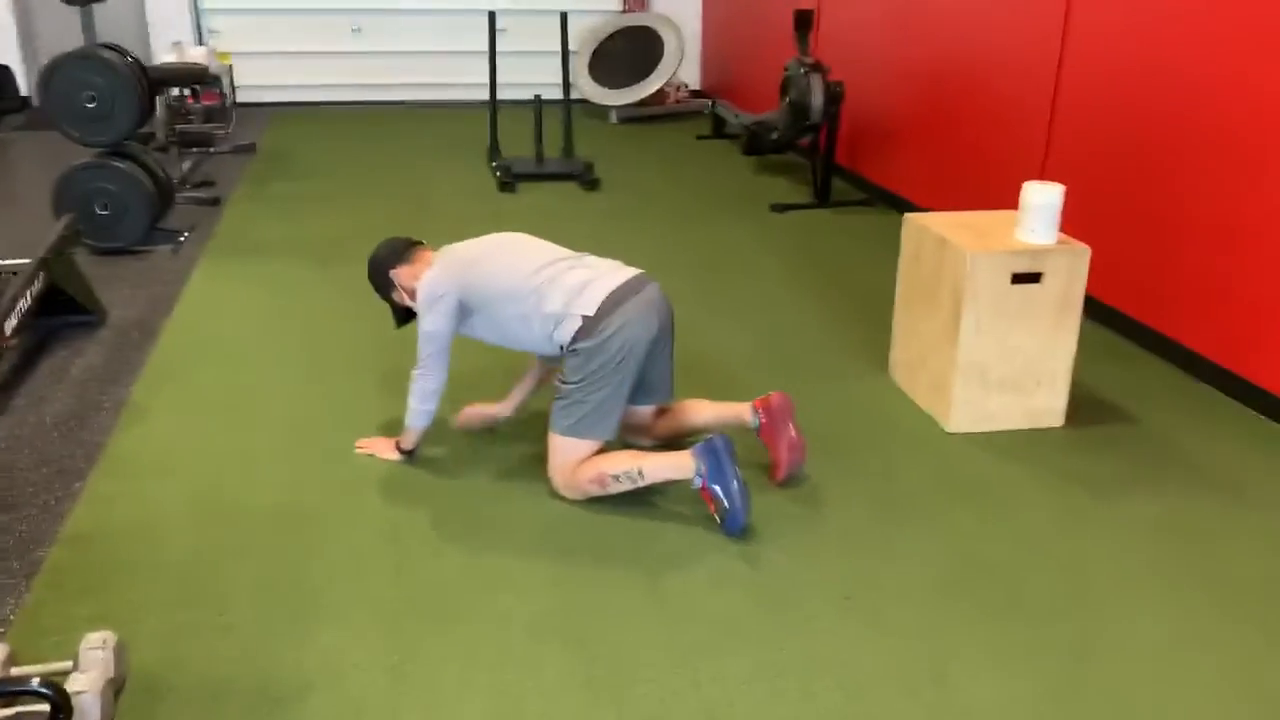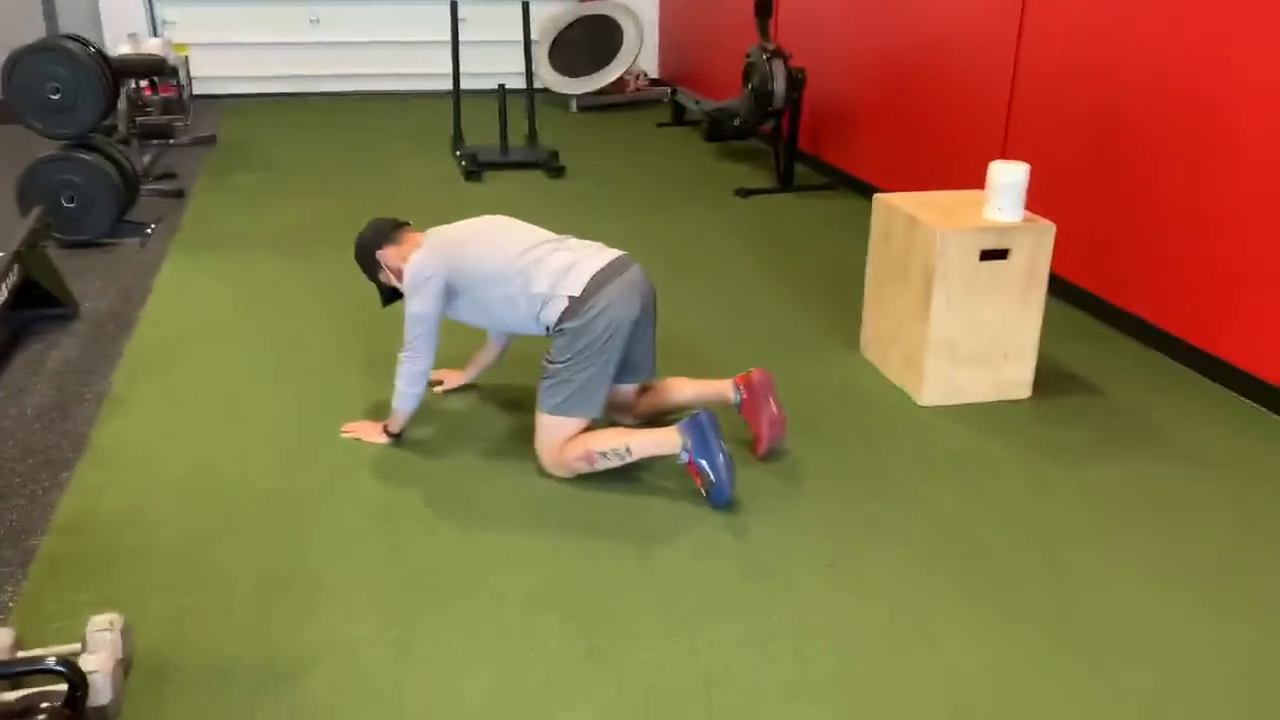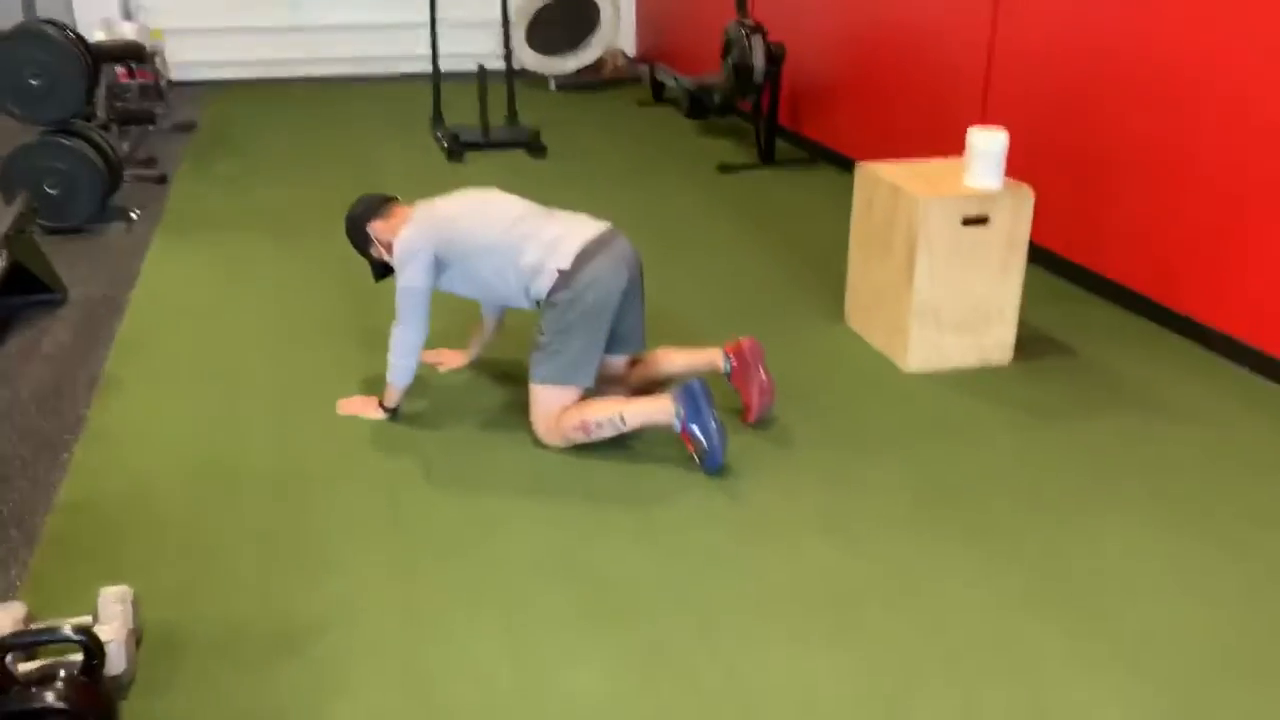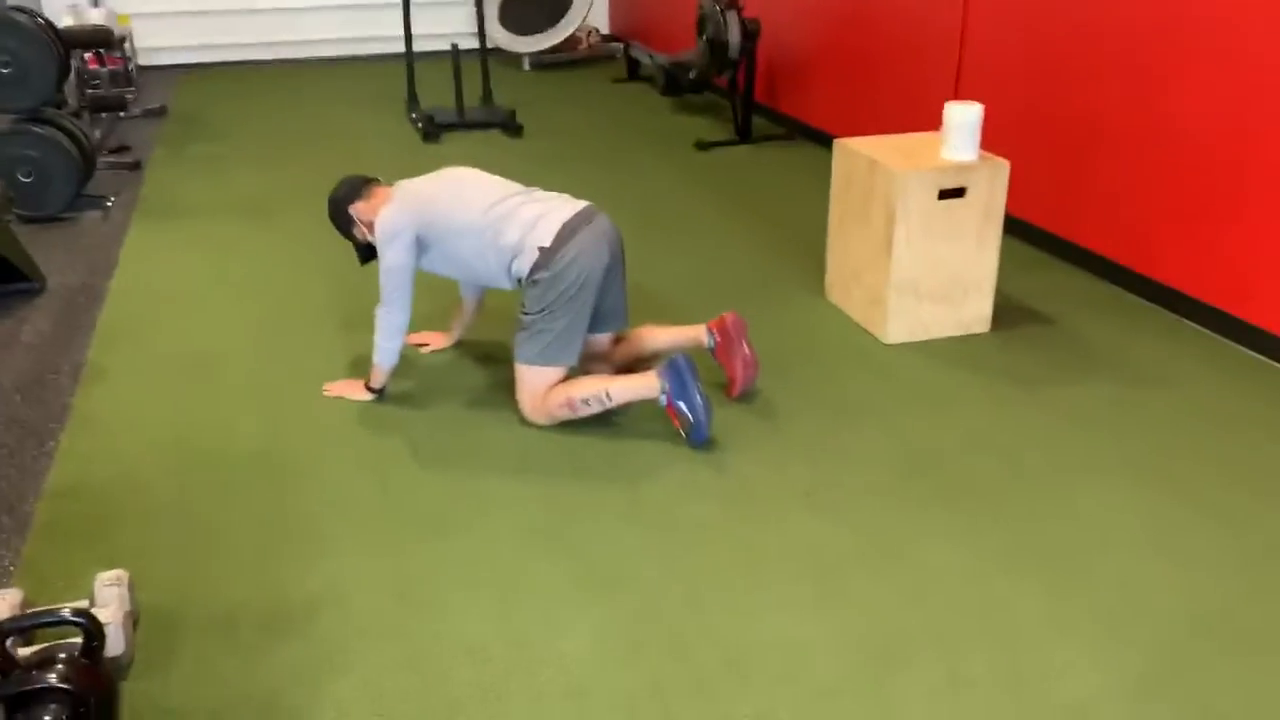
dt=0.2s
person 1, frame 1
left shoulder: (437, 283)
right shoulder: (480, 257)
left elbow: (429, 375)
left wrist: (404, 445)
right wrist: (507, 407)
left hip: (607, 325)
right hip: (644, 294)
left knee: (569, 478)
right knee: (643, 427)
left ankle: (697, 465)
right ankle: (757, 413)
person 1, frame 2
left shoulder: (423, 265)
right shoulder: (463, 240)
left elbow: (417, 357)
left wrist: (391, 428)
right wrist: (468, 374)
left hip: (591, 306)
right hip: (627, 276)
left knee: (557, 456)
right knee: (626, 407)
left ankle: (684, 441)
right ankle: (739, 390)
person 1, frame 3
left shoulder: (413, 238)
right shoulder: (453, 212)
left elbow: (410, 329)
left wrist: (387, 403)
right wrist: (470, 352)
left hip: (578, 278)
right hip: (613, 249)
left knee: (552, 427)
right knee: (617, 377)
left ankle: (676, 408)
right ankle: (728, 358)
person 1, frame 4
left shoulder: (393, 219)
right shoulder: (434, 191)
left elbow: (394, 309)
left wrist: (373, 385)
right wrist: (453, 333)
left hip: (560, 256)
right hip: (593, 226)
left knee: (538, 405)
right knee: (601, 356)
left ankle: (662, 384)
right ankle: (712, 335)
